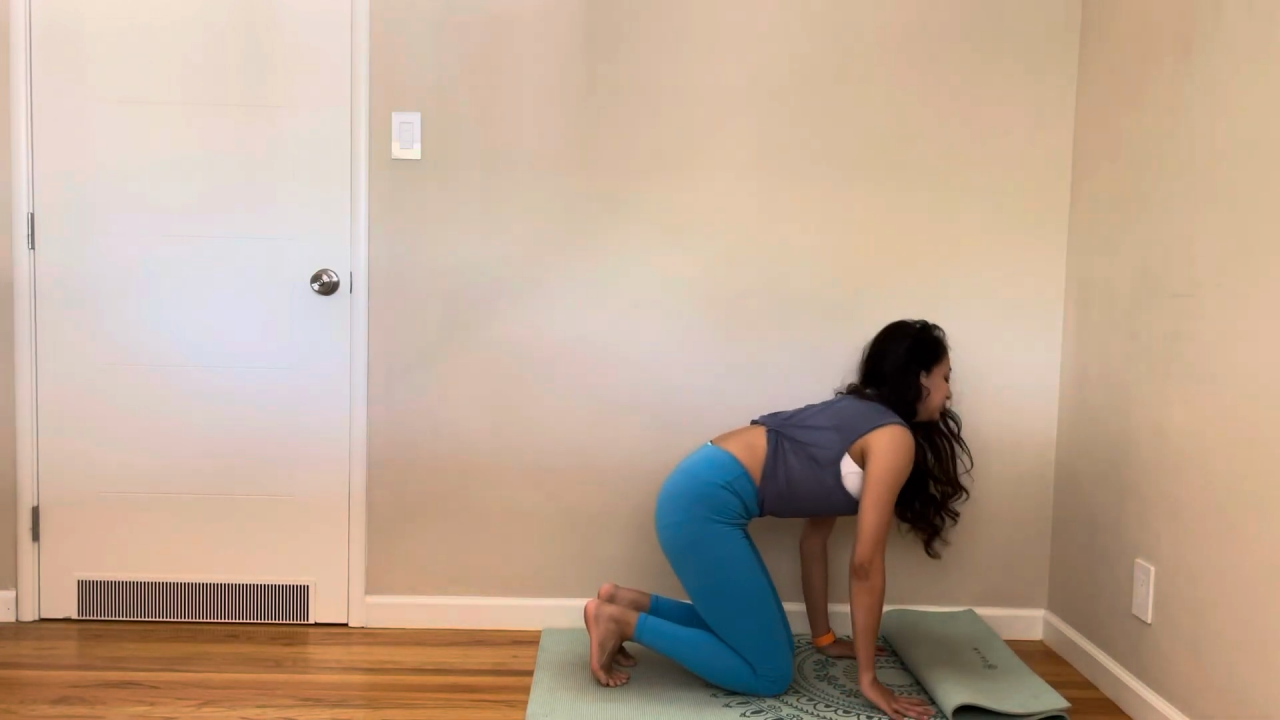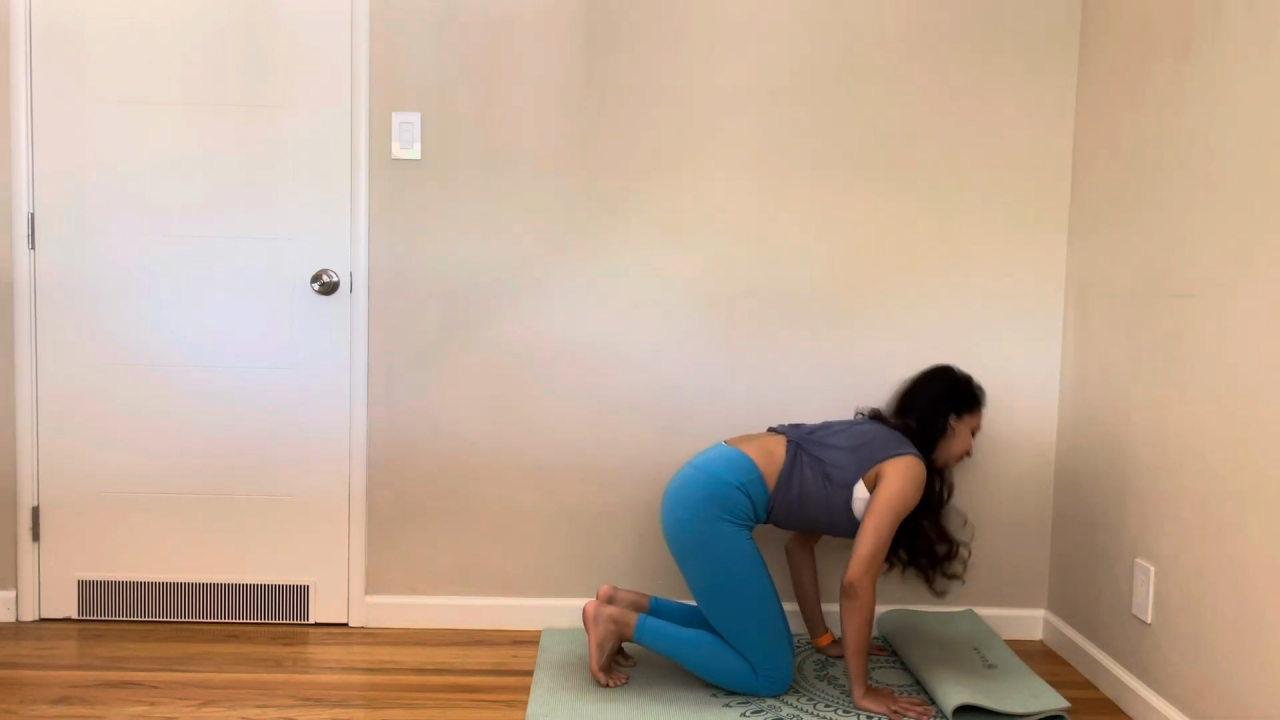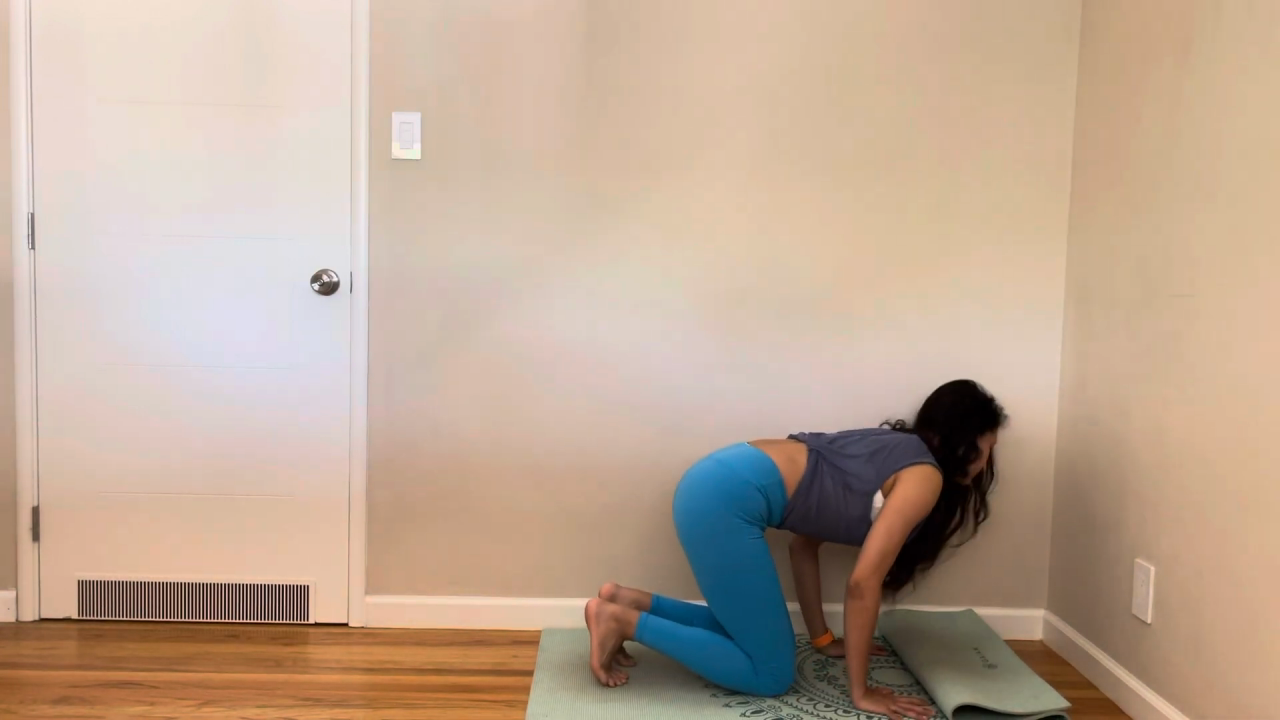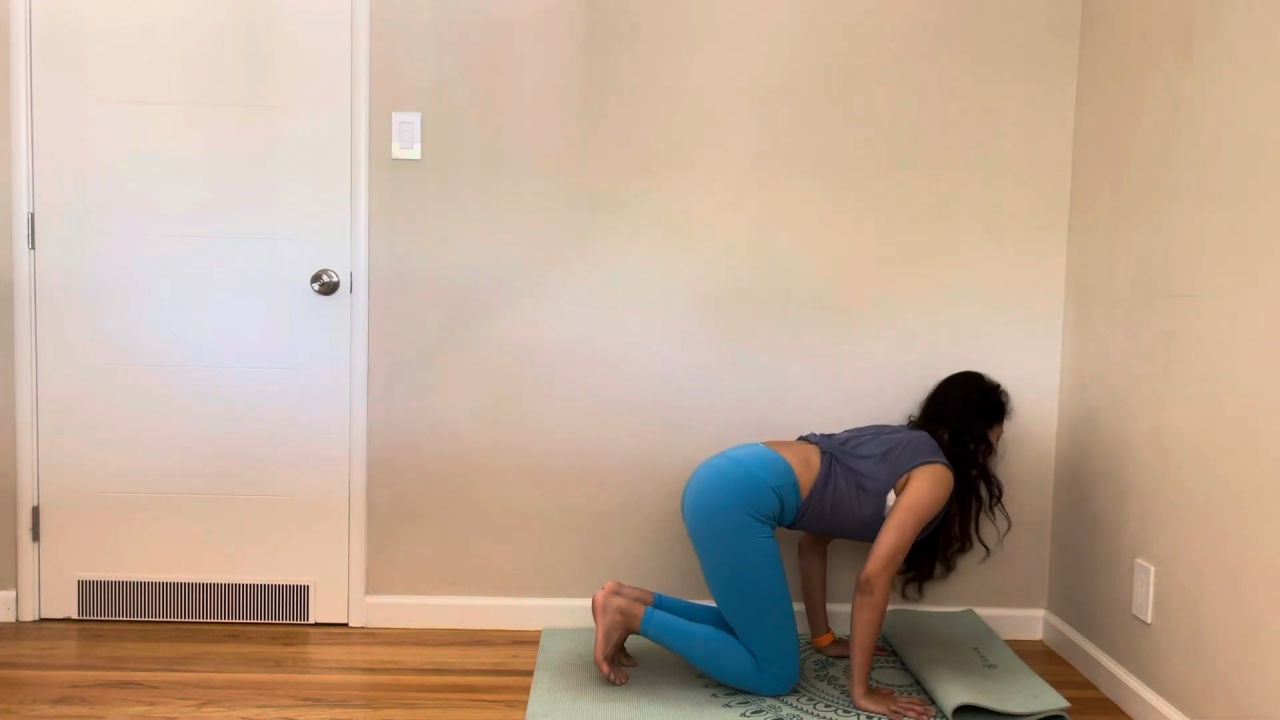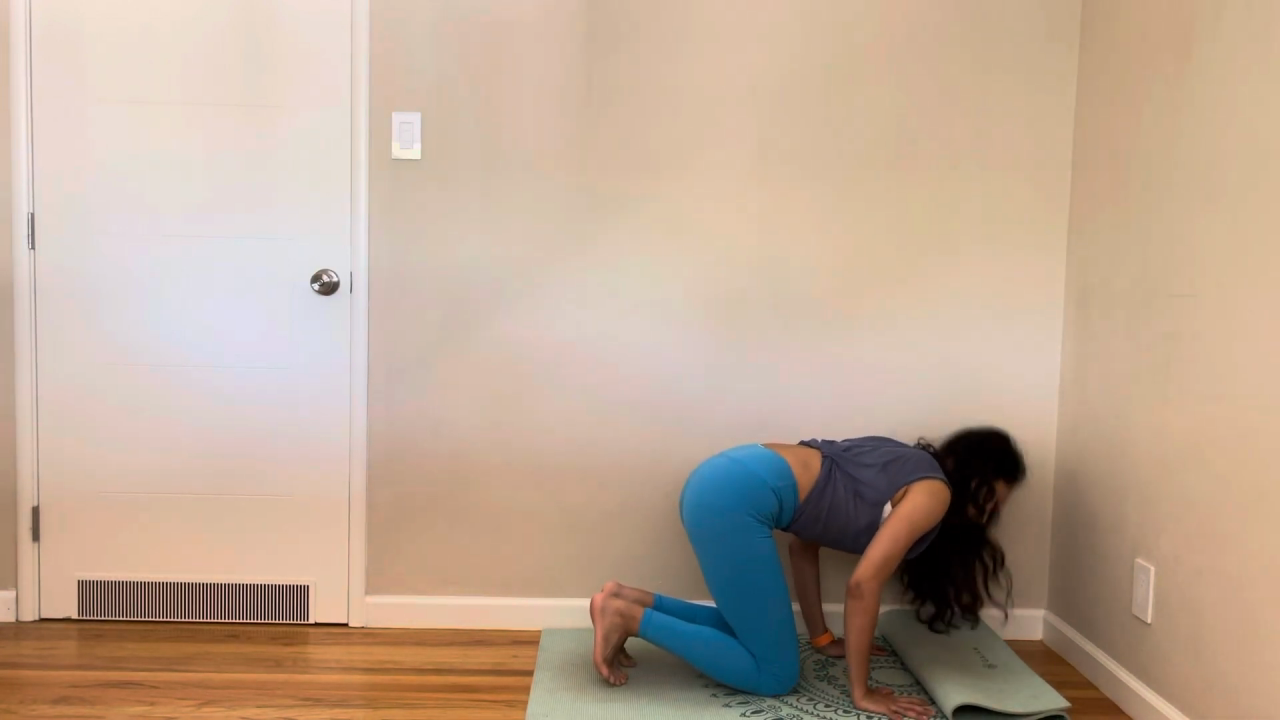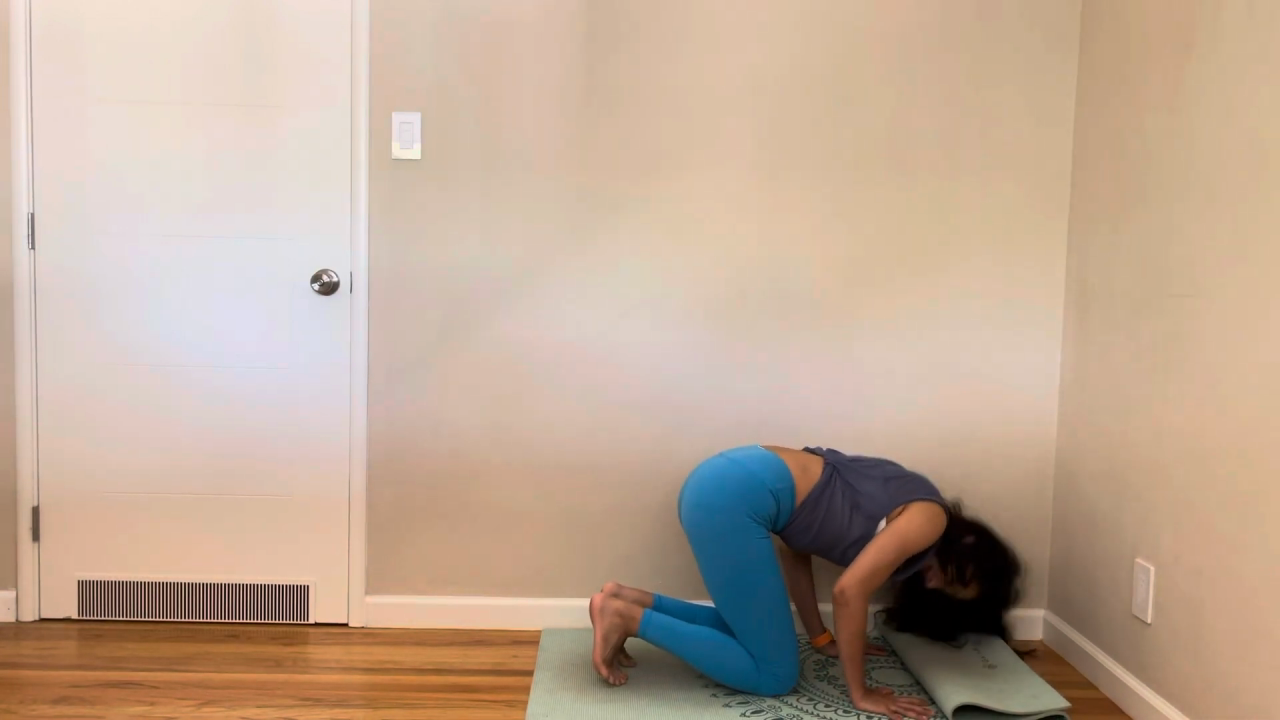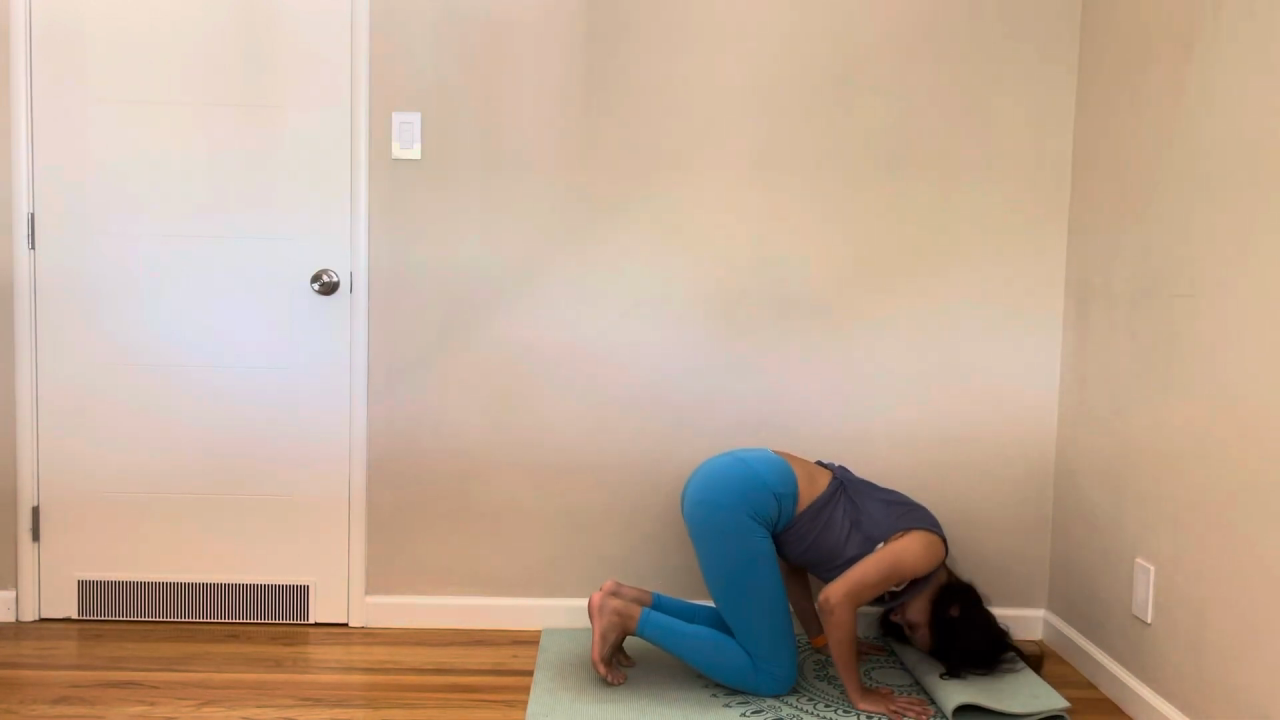
dt=0.2s
person 1, frame 1
left shoulder: (861, 418)
right shoulder: (895, 438)
left elbow: (815, 536)
right elbow: (866, 563)
left wrist: (824, 637)
right wrist: (868, 679)
left hip: (700, 492)
right hip: (705, 504)
left knee: (768, 644)
right knee: (770, 676)
left ankle: (628, 602)
right ankle: (621, 622)
person 1, frame 2
left shoulder: (876, 443)
right shoulder: (908, 467)
left elbow: (799, 545)
right elbow: (857, 581)
left wrist: (823, 638)
left hip: (703, 489)
right hip: (712, 502)
left knee: (753, 642)
right knee: (770, 676)
left ankle: (626, 602)
right ankle: (619, 623)
person 1, frame 3
left shoulder: (894, 453)
right shoulder: (925, 476)
left elbow: (803, 545)
right elbow: (863, 582)
left wrist: (823, 638)
left hip: (715, 483)
right hip: (726, 500)
left knee: (754, 637)
right knee: (772, 675)
left ankle: (628, 600)
right ankle: (623, 621)
person 1, frame 4
left shoulder: (903, 447)
right shoulder: (936, 474)
left elbow: (811, 543)
right elbow: (874, 579)
left wrist: (823, 637)
left hip: (723, 481)
right hip: (738, 498)
left knee: (754, 634)
right knee: (774, 675)
left ankle: (631, 599)
right ankle: (628, 615)
person 1, frame 5
left shoulder: (906, 465)
right shoulder: (935, 492)
left elbow: (804, 546)
right elbow: (863, 584)
left wrist: (822, 638)
left hip: (721, 483)
right hip: (736, 500)
left knee: (754, 637)
right knee: (775, 675)
left ankle: (630, 598)
right ankle: (629, 617)
person 1, frame 6
left shoulder: (905, 497)
right shoulder: (930, 517)
left elbow: (793, 551)
right elbow: (849, 591)
left wrist: (821, 638)
left hip: (720, 482)
right hip: (734, 499)
left knee: (753, 639)
right knee: (774, 675)
left ankle: (628, 599)
right ankle: (628, 617)
person 1, frame 7
left shoulder: (904, 533)
right shoulder: (926, 548)
left elbow: (788, 558)
right elbow: (836, 599)
left wrist: (820, 638)
left hip: (726, 482)
right hip: (737, 499)
left knee: (752, 636)
right knee: (772, 675)
left ankle: (627, 598)
right ankle: (626, 616)
